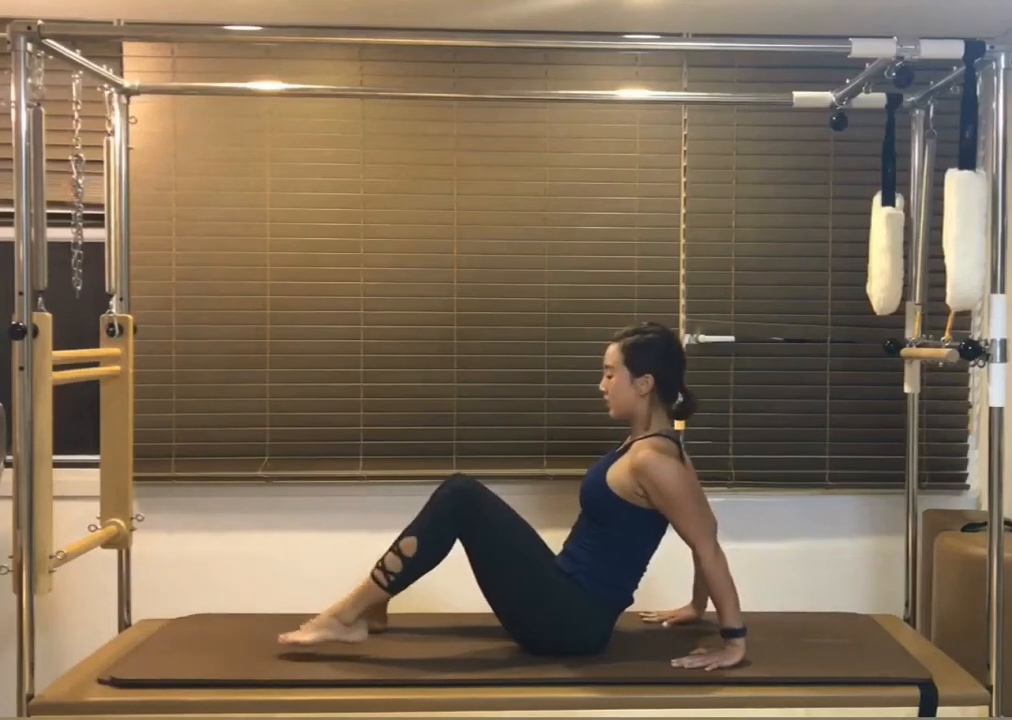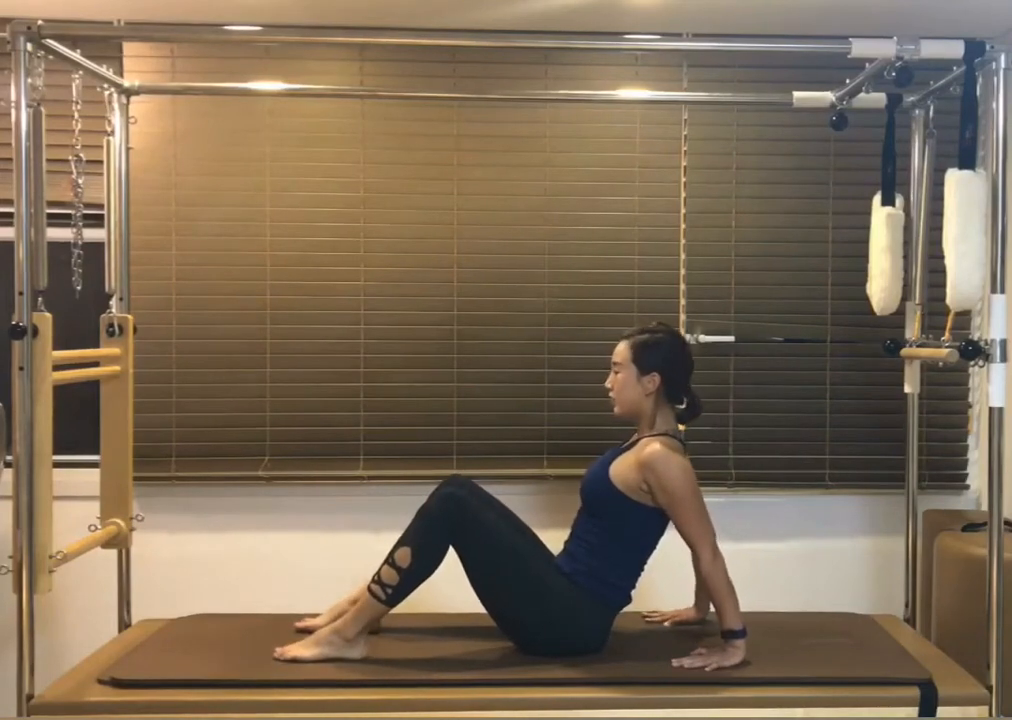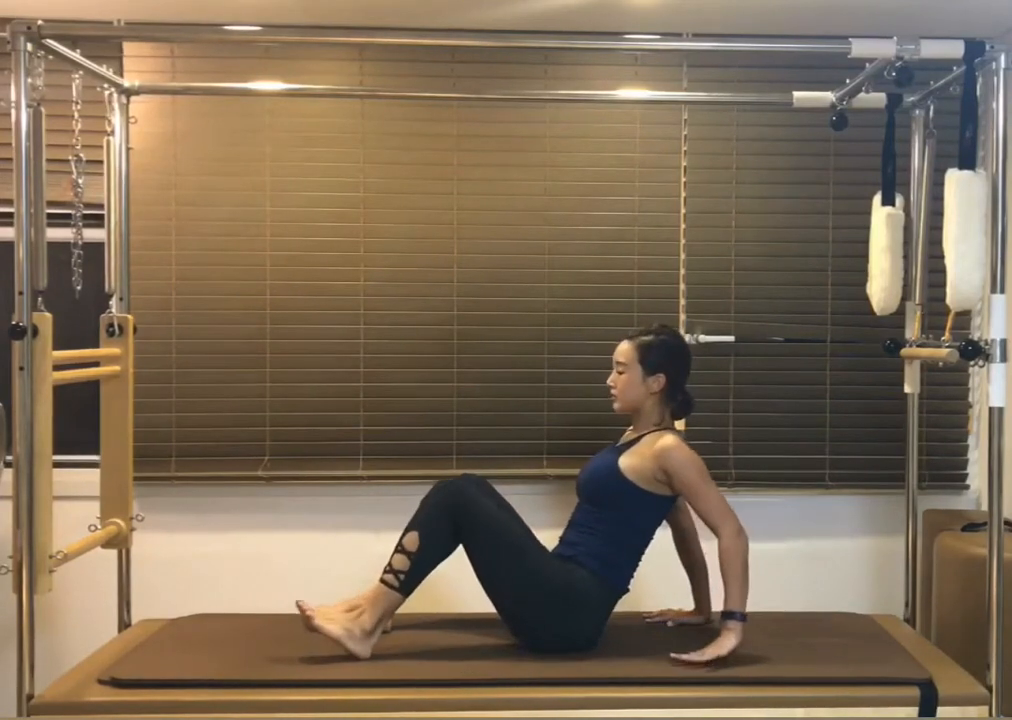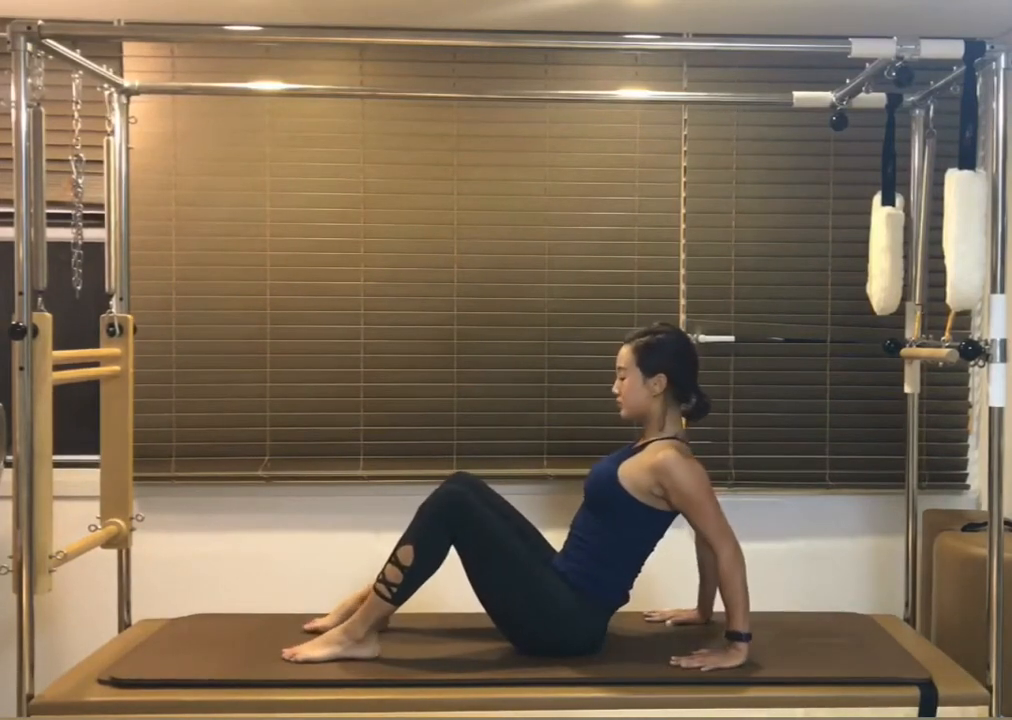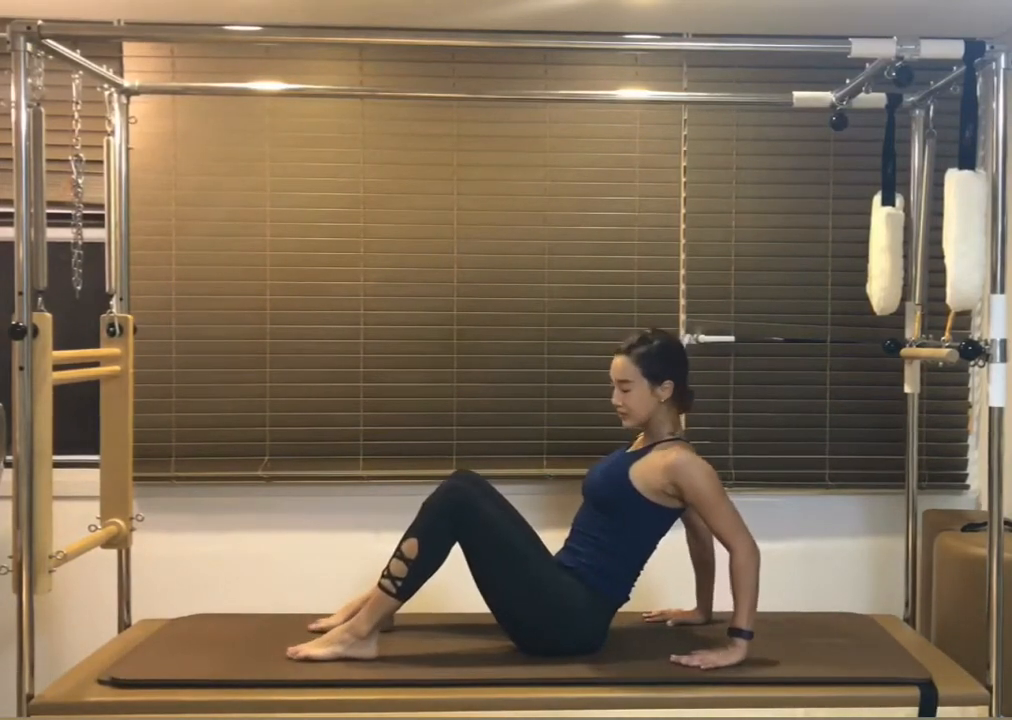
dt=1s
person 1, frame 1
left shoulder: (652, 460)
right shoulder: (652, 443)
left elbow: (708, 547)
right elbow: (708, 522)
left wrist: (734, 641)
right wrist: (696, 606)
left hip: (570, 622)
right hip: (564, 596)
left knee: (459, 502)
right knee: (461, 491)
left ankle: (349, 617)
right ankle: (367, 603)
person 1, frame 2
left shoulder: (659, 458)
right shoulder: (648, 440)
left elbow: (707, 550)
right elbow: (699, 537)
left wrist: (734, 641)
right wrist: (699, 608)
left hip: (568, 622)
right hip: (561, 592)
left knee: (449, 509)
right knee: (458, 492)
left ankle: (347, 634)
right ankle: (365, 604)
person 1, frame 3
left shoulder: (666, 451)
right shoulder: (636, 439)
left elbow: (732, 533)
right elbow: (685, 531)
left wrist: (732, 627)
right wrist: (701, 609)
left hip: (568, 610)
right hip: (559, 595)
left knee: (452, 497)
right knee: (467, 489)
left ankle: (364, 628)
right ankle: (376, 603)
person 1, frame 4
left shoulder: (669, 463)
right shoulder: (654, 445)
left elbow: (726, 549)
right elbow: (705, 535)
left wrist: (737, 643)
right wrist: (703, 611)
left hip: (565, 621)
right hip: (560, 590)
left knee: (450, 506)
right knee: (463, 488)
left ankle: (356, 635)
right ankle: (369, 603)
person 1, frame 5
left shoulder: (679, 464)
right shoulder: (647, 444)
left elbow: (743, 547)
right elbow: (699, 532)
left wrist: (737, 641)
right wrist: (701, 610)
left hip: (570, 618)
right hip: (560, 594)
left knee: (454, 502)
right knee: (466, 485)
left ankle: (360, 632)
right ankle: (376, 603)
